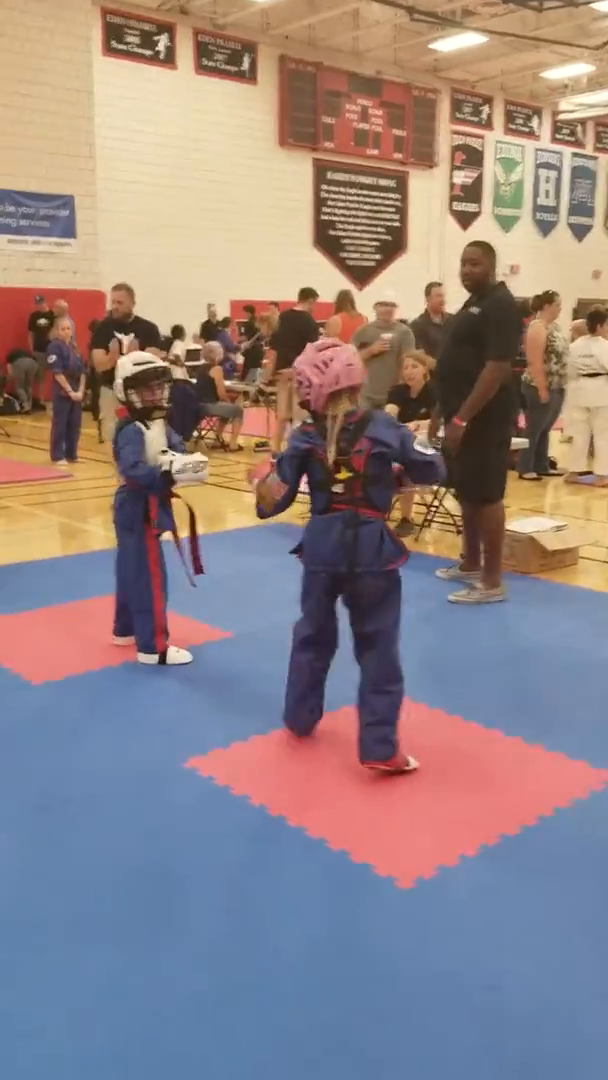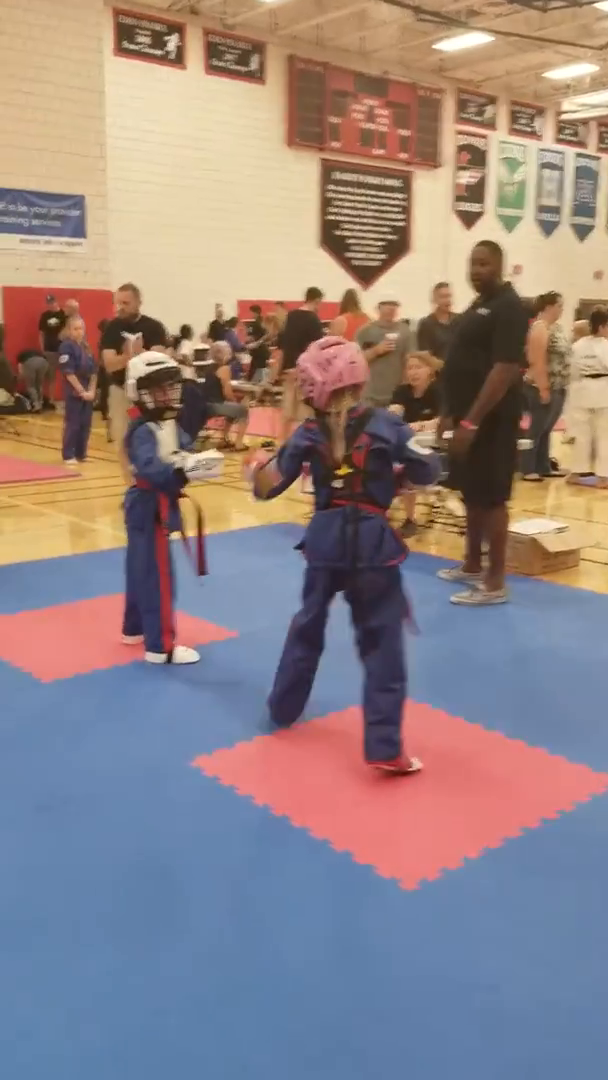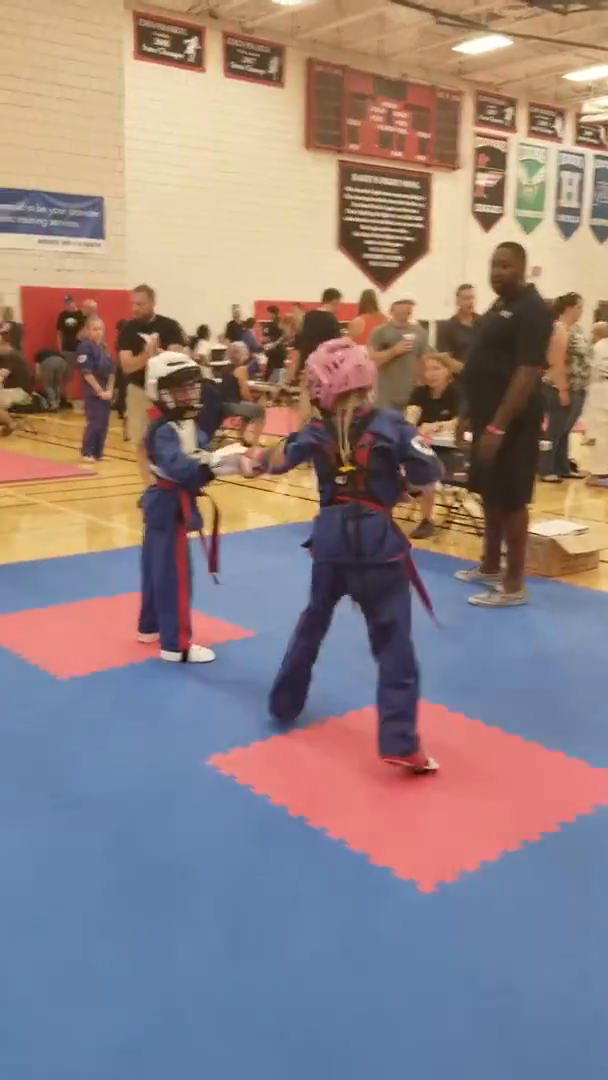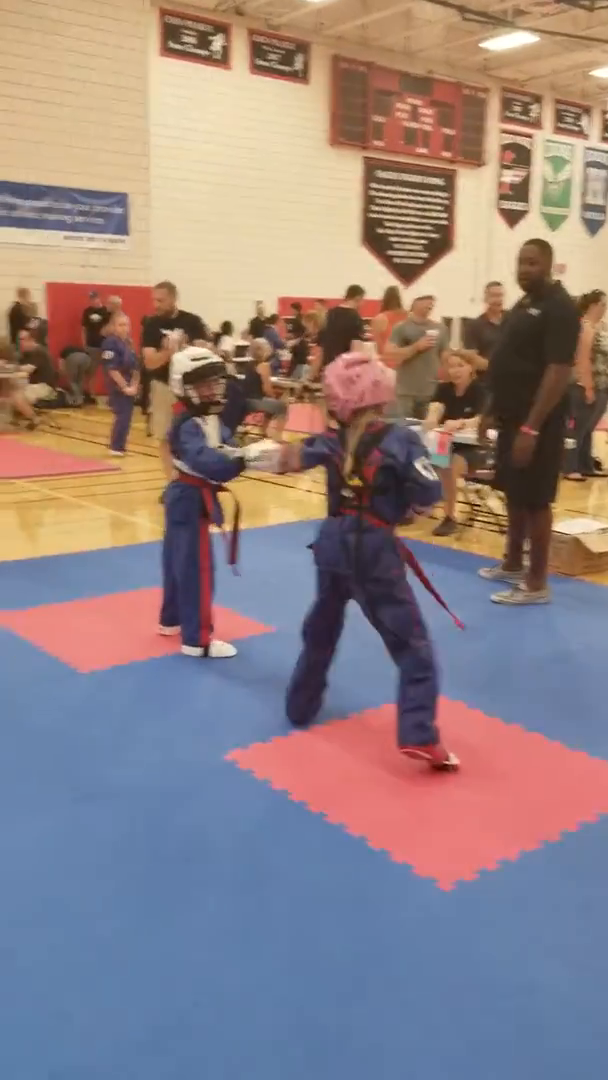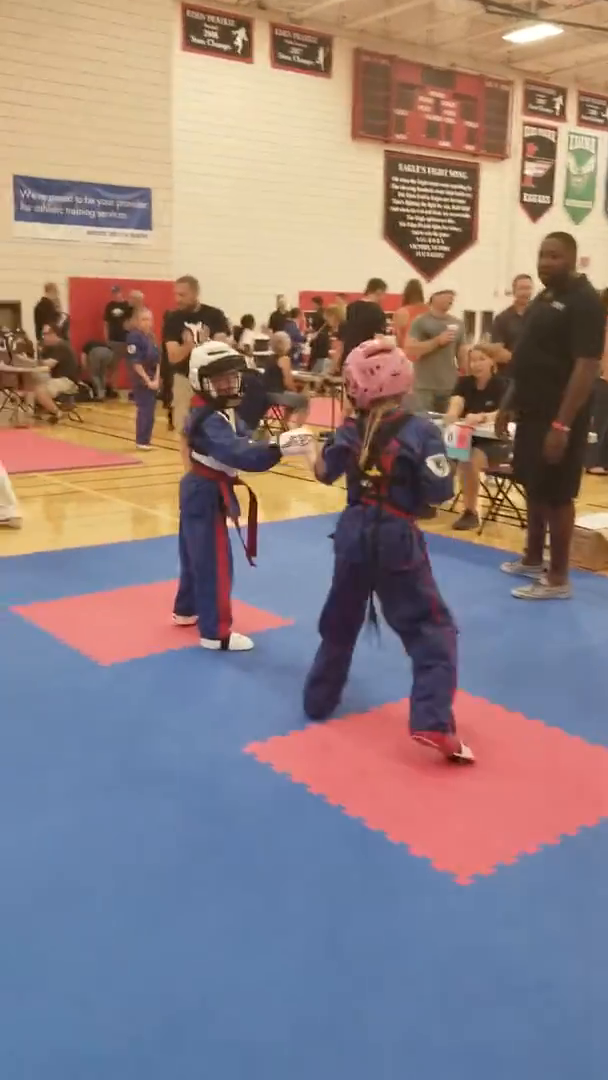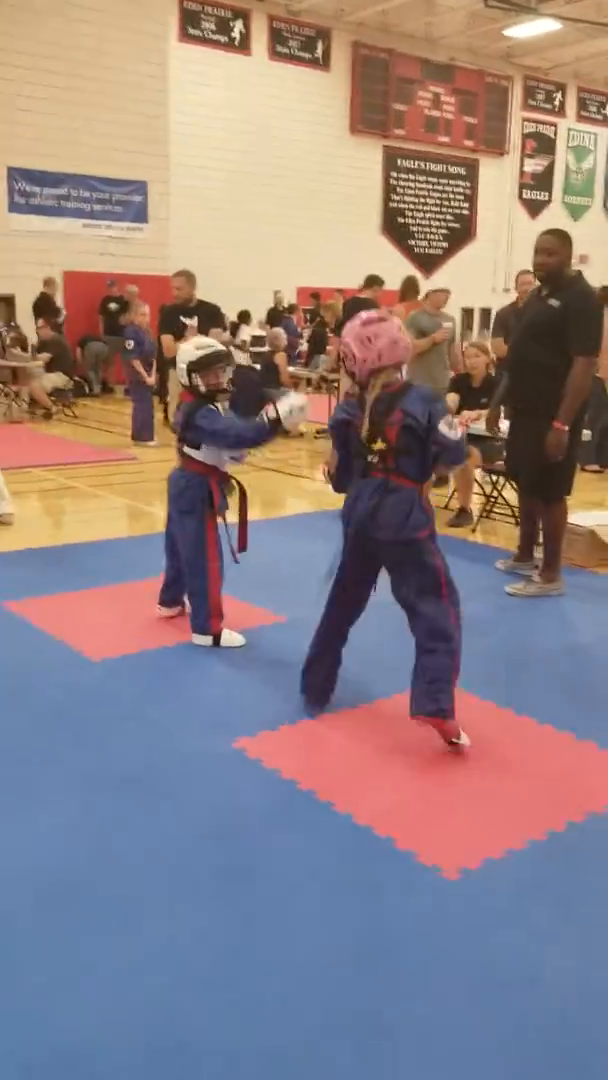
dt=0.1s
person 1, frame 1
left shoulder: (303, 438)
right shoulder: (384, 427)
left elbow: (272, 500)
right elbow: (432, 470)
left wrist: (259, 479)
left hip: (322, 545)
right hip: (372, 547)
left knee: (313, 634)
right knee: (378, 646)
left ankle: (300, 717)
right ankle: (380, 748)
person 1, frame 2
left shoulder: (308, 434)
right shoulder: (386, 425)
left elbow: (268, 483)
right elbow: (426, 471)
left wrist: (255, 466)
left hip: (325, 541)
right hip: (373, 543)
left knee: (307, 627)
right knee: (382, 643)
left ankle: (283, 707)
right ankle: (385, 747)
person 1, frame 3
left shoulder: (314, 432)
right shoulder: (390, 424)
left elbow: (276, 461)
right elbow: (427, 471)
left wrist: (256, 459)
right wrist: (399, 475)
left hip: (330, 538)
right hip: (375, 542)
left knee: (313, 624)
right knee: (393, 640)
left ankle: (284, 704)
right ankle: (401, 743)
person 1, frame 4
left shoulder: (329, 441)
right shoulder: (401, 439)
left elbow: (293, 459)
right elbow: (429, 494)
left wrist: (285, 455)
right wrist: (405, 496)
left hip: (333, 546)
right hip: (376, 552)
left knee: (321, 630)
right knee: (412, 643)
left ankle: (301, 706)
right ankle: (420, 736)
person 1, frame 5
left shoulder: (348, 432)
right shoulder: (419, 431)
left elbow: (324, 471)
right elbow: (440, 490)
left wrist: (325, 457)
right wrist: (417, 490)
left hip: (352, 537)
right hip: (396, 543)
left knee: (339, 623)
right knee: (433, 631)
left ankle: (319, 699)
right ankle: (434, 723)
person 1, frame 6
left shoulder: (349, 408)
right shoulder: (422, 400)
left elbow: (338, 475)
right elbow: (454, 453)
right wrist: (445, 437)
left hip: (360, 515)
right hip: (405, 517)
left knee: (343, 602)
right knee: (436, 609)
left ankle: (315, 688)
right ankle: (435, 708)
person 2, frame 1
left shoulder: (501, 306)
right shoulder: (473, 304)
left elbow: (497, 369)
left wrist: (461, 419)
right wrist: (442, 412)
left hip: (483, 418)
right hip: (462, 414)
left knee: (485, 495)
right knee: (466, 492)
left ankle: (492, 581)
right ankle: (470, 563)
person 2, frame 2
left shoulder: (509, 307)
right shoulder: (479, 305)
left elbow: (505, 371)
left wrist: (471, 422)
right wrist: (449, 412)
left hip: (489, 420)
right hip: (468, 416)
left knee: (491, 497)
right knee: (471, 493)
left ankle: (495, 583)
right ankle: (472, 565)
person 2, frame 3
left shoulder: (532, 310)
right shoulder: (499, 307)
left elbow: (529, 374)
left wrist: (498, 428)
right wrist: (468, 413)
left hip: (511, 423)
right hip: (488, 418)
left knee: (510, 500)
right knee: (490, 495)
left ankle: (513, 585)
right ankle: (490, 566)
person 2, frame 4
left shoulder: (559, 308)
right shoulder: (523, 304)
left elbow: (559, 373)
left wrist: (531, 428)
right wrist: (490, 410)
left hip: (535, 422)
right hip: (511, 416)
left knee: (534, 499)
right knee: (513, 493)
left ankle: (536, 583)
right ankle: (513, 564)
person 2, frame 5
right shoulder: (543, 298)
left wrist: (562, 425)
right wrist: (508, 404)
left hip: (557, 417)
right hip: (531, 411)
left knee: (556, 495)
right knee: (532, 487)
left ankle: (558, 578)
right ankle: (532, 558)
person 2, frame 6
left shoulder: (581, 299)
right shoulder: (538, 295)
left elbow: (585, 365)
left wrist: (563, 423)
right wrist: (498, 400)
left hip: (551, 414)
right hip: (524, 408)
left knee: (548, 492)
right knee: (524, 484)
left ankle: (550, 575)
right ankle: (525, 555)
person 3, frame 1
left shoulder: (158, 422)
right shoulder: (131, 430)
left elbow: (176, 449)
right elbow: (134, 471)
left wrist: (176, 461)
right wrist: (171, 472)
left hip: (145, 505)
right hip: (139, 508)
left knee: (131, 571)
right knee: (149, 576)
left ankle: (125, 629)
right ankle: (152, 647)
person 3, frame 2
left shoulder: (169, 422)
right shoulder: (143, 430)
left elbow: (184, 449)
right elbow: (150, 469)
left wrist: (187, 462)
right wrist: (185, 470)
left hip: (149, 504)
right hip: (150, 507)
left knee: (140, 570)
right knee: (157, 576)
left ankle: (134, 628)
right ankle: (160, 647)
person 3, frame 3
left shoulder: (188, 422)
right shoulder: (164, 430)
left elbow: (202, 446)
right elbow: (177, 467)
left wrist: (207, 460)
right wrist: (211, 466)
left hip: (164, 502)
right hip: (170, 506)
left knee: (157, 568)
right knee: (175, 575)
left ankle: (150, 626)
right ankle: (175, 645)
person 3, frame 4
left shoulder: (208, 417)
right shoulder: (188, 426)
left elbow: (223, 445)
right elbow: (205, 461)
left wrist: (234, 456)
right wrist: (243, 459)
left hip: (184, 496)
right hip: (192, 501)
left knee: (178, 563)
right knee: (197, 570)
left ankle: (171, 620)
right ankle: (197, 640)
person 3, frame 5
left shoulder: (219, 411)
right shoulder: (209, 420)
left elbow: (241, 442)
right elbow: (235, 453)
left wrist: (259, 449)
right wrist: (277, 448)
left hip: (199, 488)
right hip: (208, 494)
left knee: (195, 555)
right knee: (215, 564)
left ankle: (186, 610)
right ankle: (215, 633)
person 3, frame 6
left shoulder: (202, 406)
right shoulder: (201, 414)
left elbow: (235, 432)
right elbow: (237, 432)
left wrist: (249, 436)
right wrist: (277, 419)
left hip: (186, 482)
right hip: (197, 489)
left knee: (181, 548)
right knee: (205, 560)
left ankle: (170, 601)
right ankle: (207, 629)
